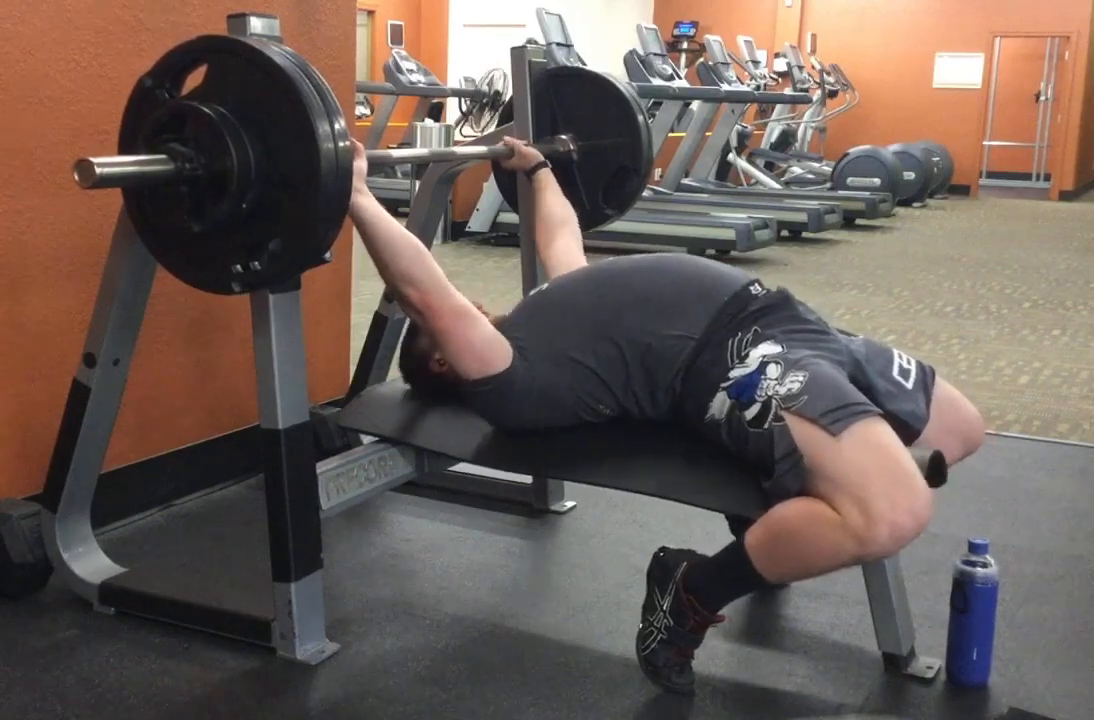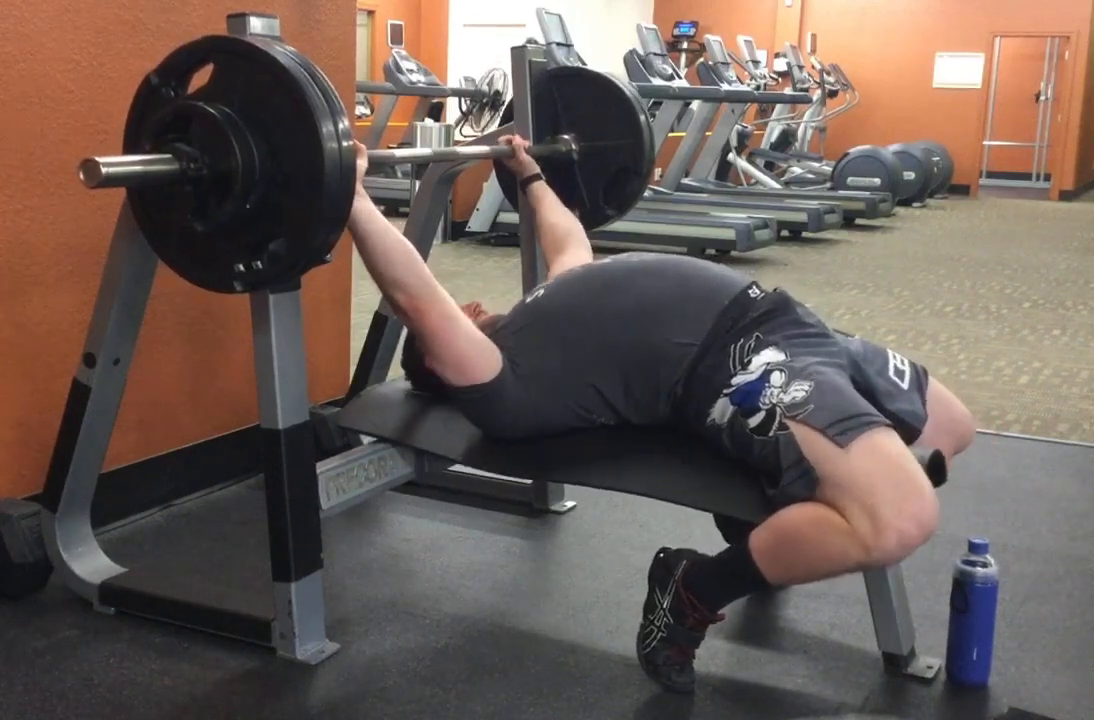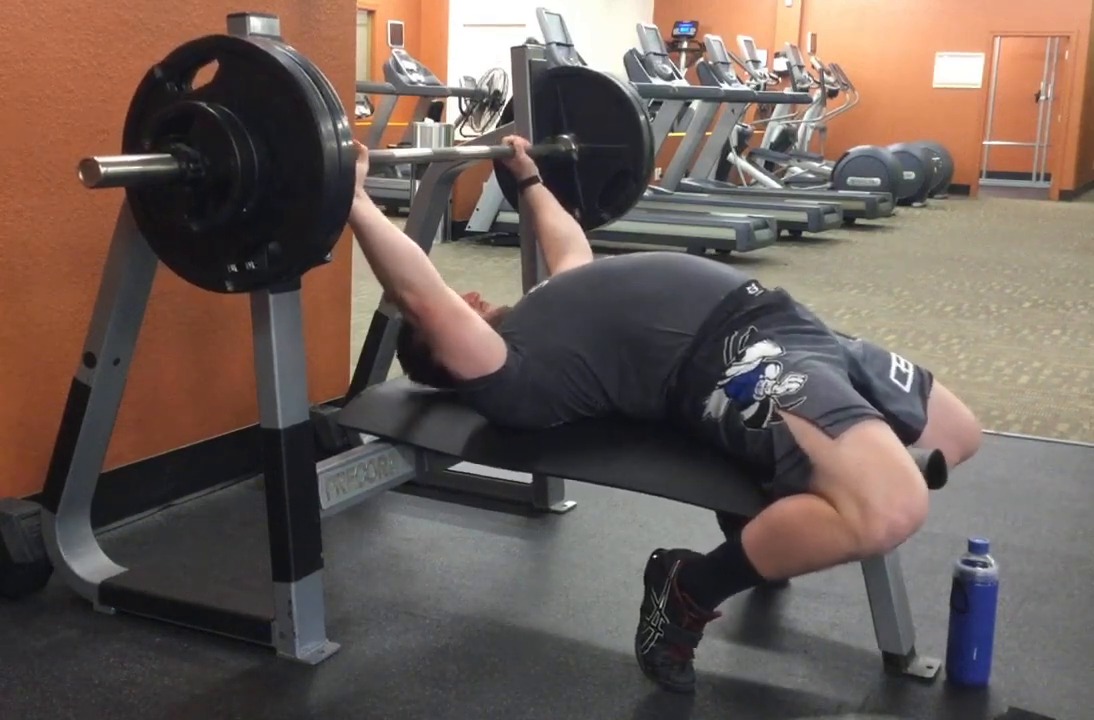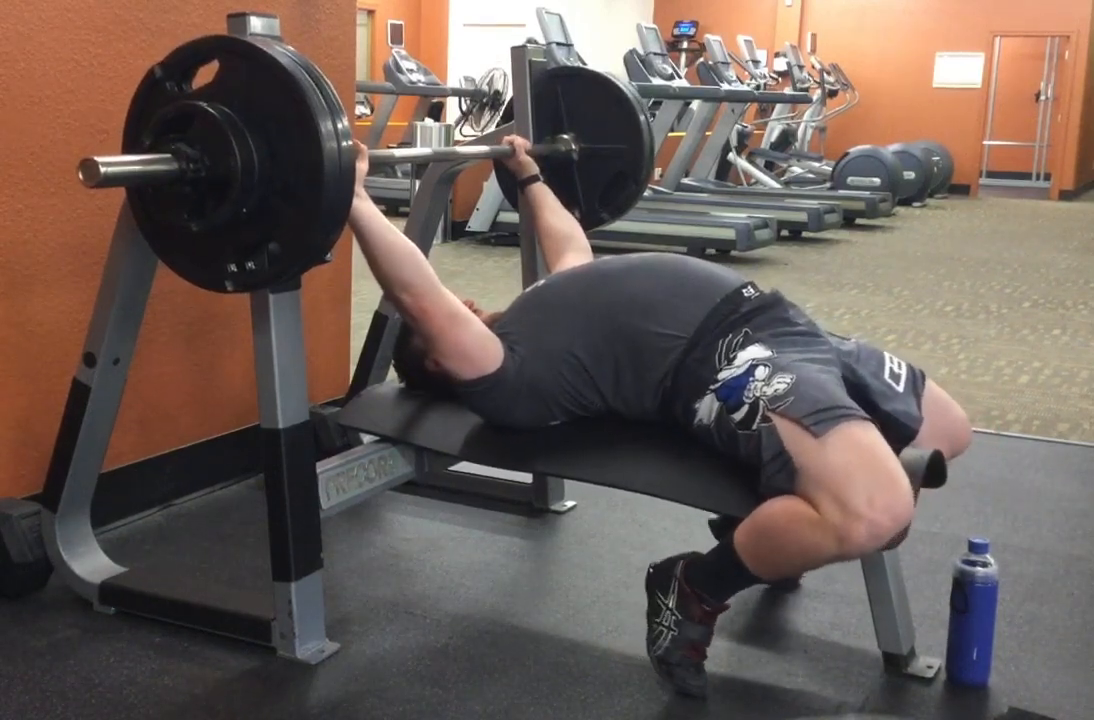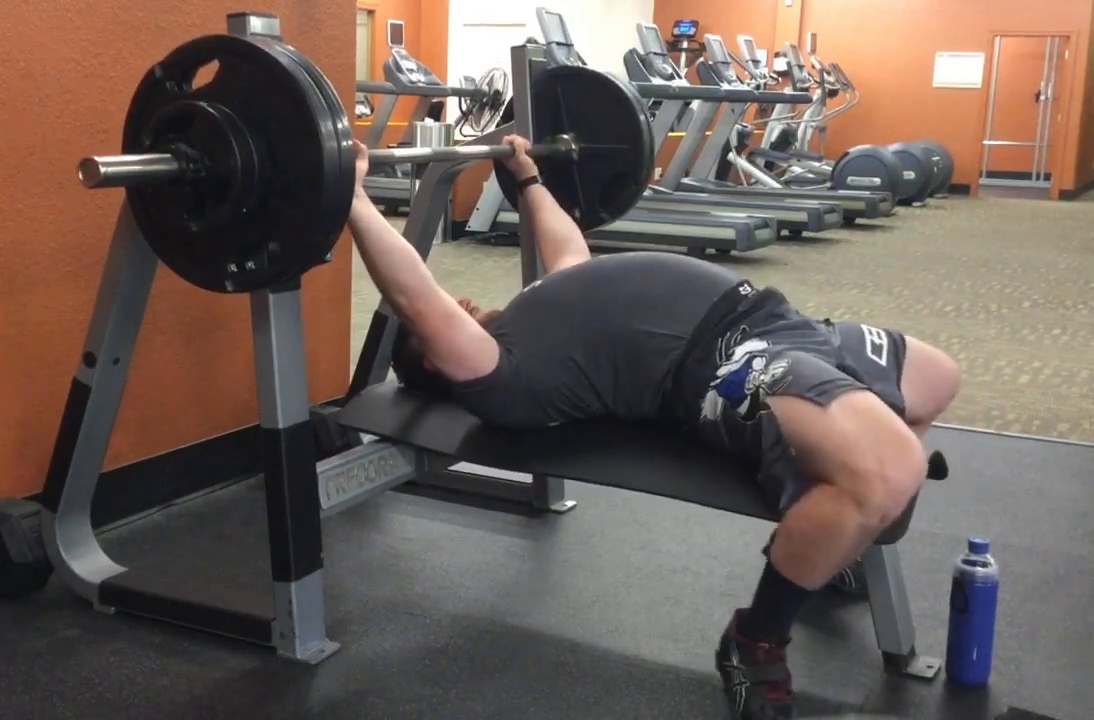
dt=1s
person 1, frame 1
left shoulder: (548, 322)
right shoulder: (510, 382)
left elbow: (561, 236)
right elbow: (427, 294)
left wrist: (536, 166)
right wrist: (357, 194)
left knee: (960, 431)
right knee: (893, 514)
left ankle: (773, 520)
person 1, frame 2
left shoulder: (538, 323)
right shoulder: (504, 390)
left elbow: (569, 245)
right elbow: (416, 299)
left wrist: (530, 175)
right wrist: (352, 196)
left knee: (951, 431)
right knee: (900, 519)
left ankle: (769, 523)
person 1, frame 3
left shoulder: (546, 313)
right shoulder: (507, 379)
left elbow: (572, 249)
right elbow: (422, 298)
left wrist: (528, 177)
right wrist: (354, 197)
left knee: (957, 437)
right knee: (889, 509)
left ankle: (767, 523)
person 1, frame 4
left shoulder: (535, 321)
right shoulder: (503, 379)
left elbow: (573, 249)
right elbow: (419, 297)
left wrist: (528, 175)
right wrist: (353, 195)
left knee: (947, 435)
right knee: (872, 511)
left ankle: (763, 526)
right ankle: (694, 588)
person 1, frame 5
left shoulder: (531, 319)
right shoulder: (496, 375)
left elbow: (571, 253)
right elbow: (414, 298)
left wrist: (527, 176)
right wrist: (353, 199)
left knee: (935, 382)
right knee: (888, 473)
left ankle: (817, 544)
right ankle: (757, 640)
